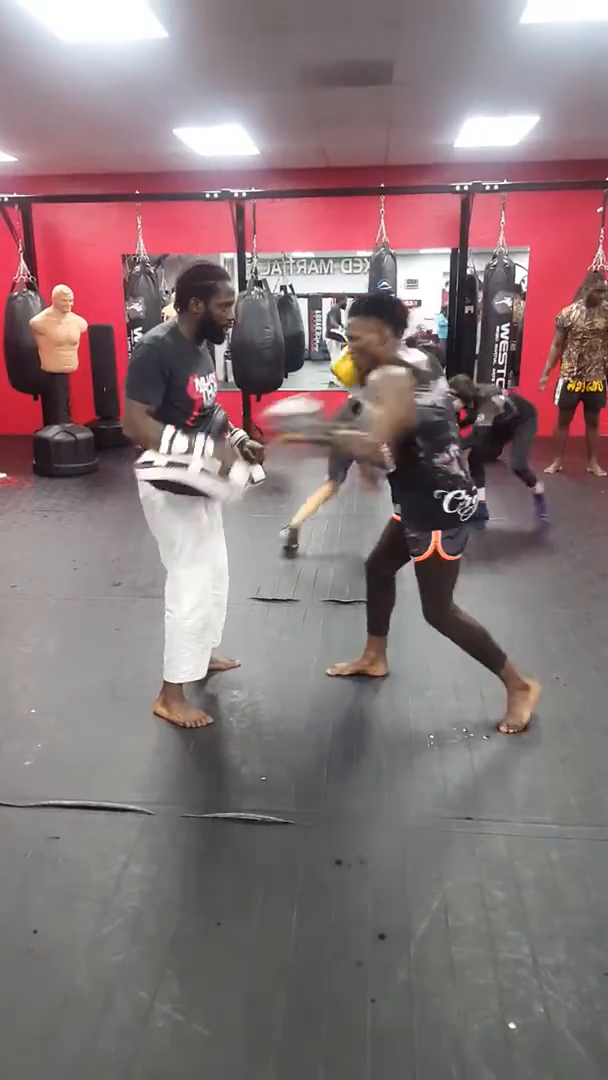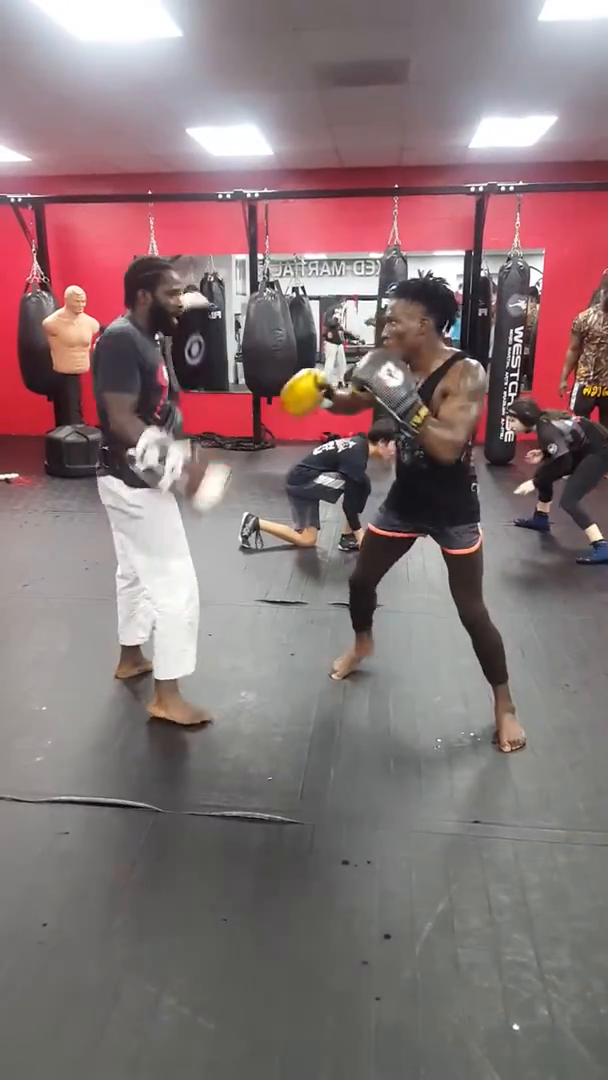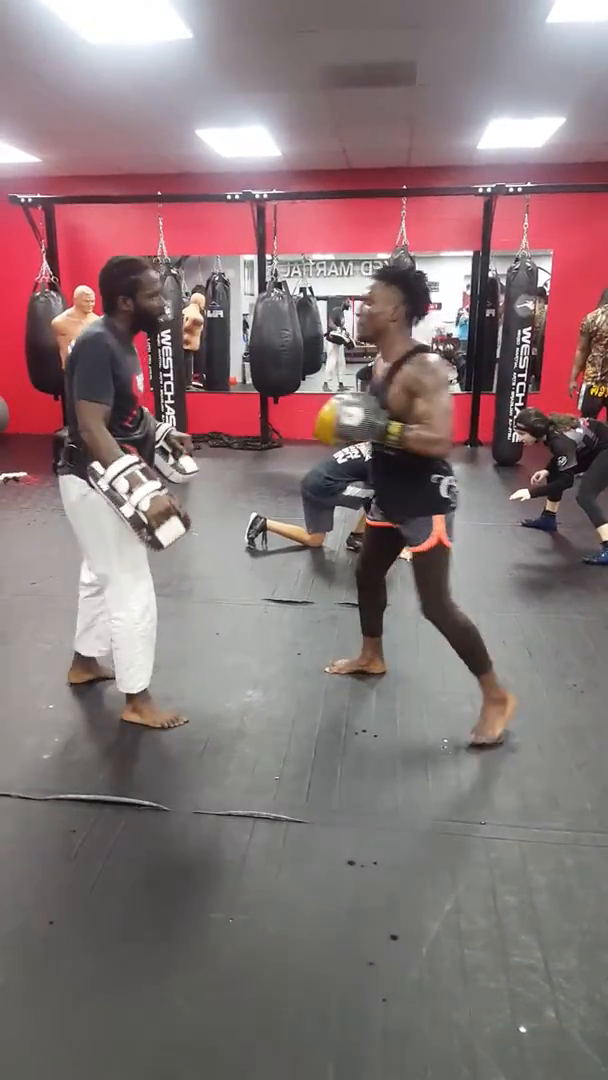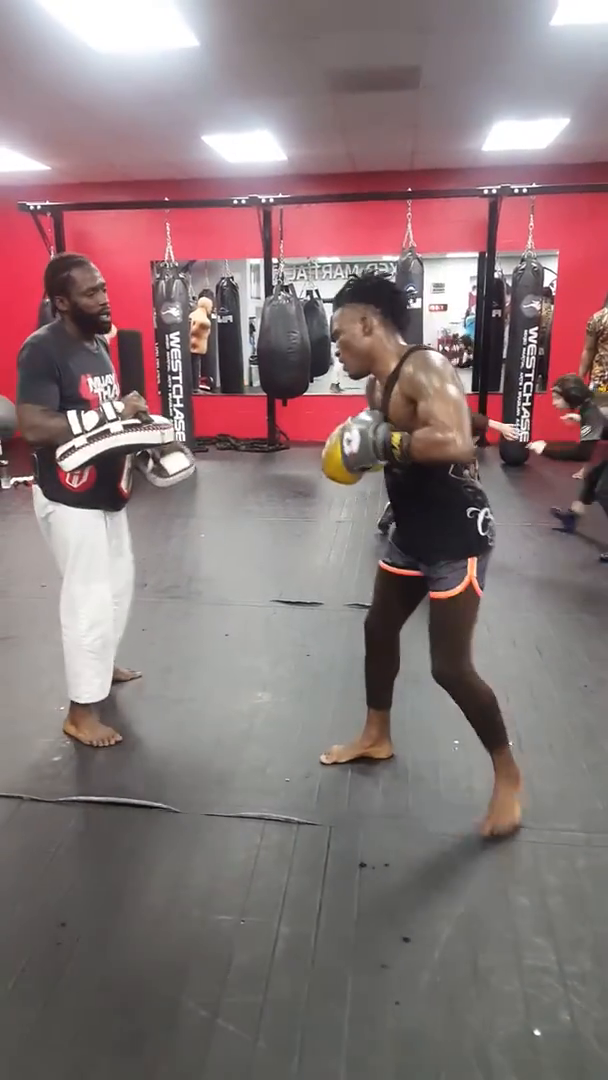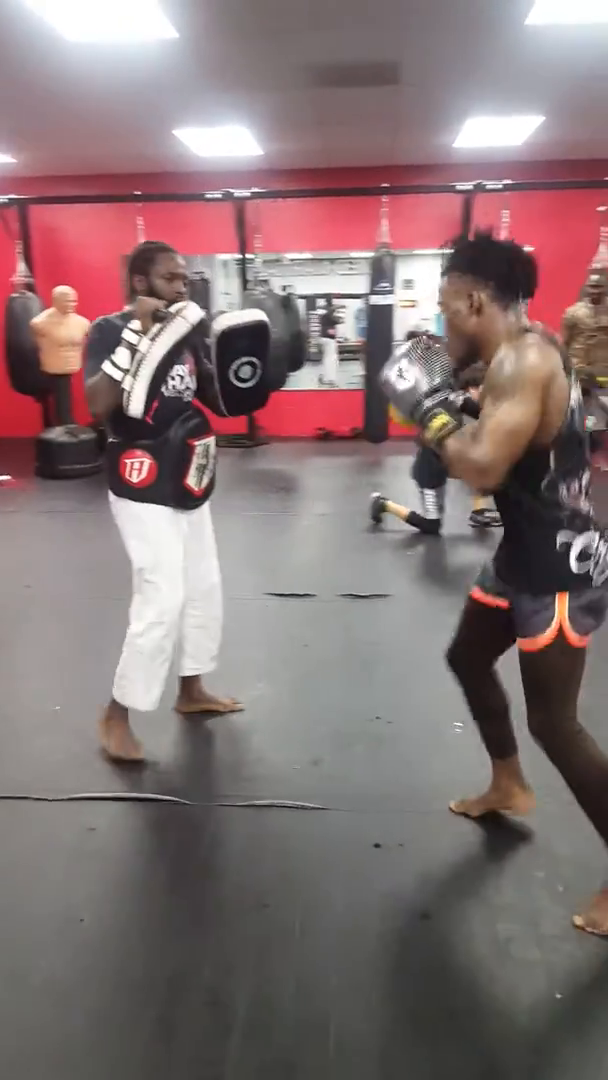
dt=1s
person 1, frame 1
left shoulder: (387, 378)
right shoulder: (410, 369)
left elbow: (370, 447)
left hip: (440, 505)
right hip: (425, 497)
left knee: (439, 612)
right knee: (378, 566)
left ankle: (519, 686)
right ankle: (374, 657)
person 1, frame 2
left shoulder: (466, 374)
right shoulder: (396, 366)
left elbow: (448, 448)
right elbow: (352, 403)
left wrist: (402, 401)
right wrist: (328, 392)
left hip: (454, 509)
right hip: (404, 499)
left knee: (472, 612)
right knee: (361, 579)
left ankle: (504, 705)
right ankle: (361, 645)
person 1, frame 3
left shoulder: (424, 367)
right shoulder: (384, 362)
left elbow: (439, 441)
right elbow: (377, 415)
left wrist: (378, 426)
right wrist: (350, 416)
left hip: (426, 496)
right hip: (394, 493)
left knee: (436, 604)
right knee: (368, 571)
left ankle: (495, 693)
right ankle: (371, 656)
person 1, frame 4
left shoulder: (425, 368)
right shoulder: (380, 382)
left elbow: (456, 444)
left wrist: (383, 441)
right wrist: (363, 448)
left hip: (458, 534)
right hip: (412, 531)
left knee: (451, 668)
right knee: (379, 627)
left ankle: (507, 770)
right ankle: (376, 736)
person 1, frame 5
left shoulder: (523, 358)
right shoulder: (521, 354)
left elbow: (482, 468)
left wrist: (428, 411)
right wrist: (447, 409)
right hip: (527, 551)
right knee: (467, 656)
right ankle: (507, 785)
person 2, frame 1
left shoulder: (200, 344)
right shoulder: (157, 349)
right elbow: (135, 423)
left wrist: (238, 440)
right wrist: (202, 456)
left hip: (198, 482)
right hip: (171, 485)
left knee: (214, 572)
right knee: (192, 583)
left ankle: (202, 653)
right ankle: (171, 694)
person 2, frame 2
left shoulder: (140, 337)
right shoulder: (121, 340)
left elbow: (151, 403)
right elbow: (123, 421)
left hip: (126, 477)
right hip: (135, 480)
left knee: (135, 569)
right knee: (175, 581)
left ankle: (131, 657)
right ankle: (166, 694)
person 2, frame 3
left shoulder: (116, 339)
right shoulder: (98, 346)
right elbow: (92, 430)
right hip: (97, 485)
left knee: (100, 575)
right knee: (131, 590)
left ankle: (85, 661)
right ankle: (136, 700)
person 2, frame 4
left shoulder: (97, 343)
right shoulder: (42, 350)
right elbow: (35, 428)
right wrist: (114, 414)
left hip: (106, 491)
right hip: (69, 499)
left knee: (118, 585)
right knee: (88, 600)
left ankle: (100, 665)
right ankle: (81, 711)
person 2, frame 5
left shoulder: (185, 333)
right shoulder: (111, 331)
left elbow: (220, 401)
right elbow: (99, 403)
left wrist: (237, 350)
right wrist: (138, 334)
left hip: (189, 485)
right hip: (143, 491)
left knee: (204, 590)
right knee: (161, 602)
left ankle: (191, 689)
right ankle: (118, 713)
